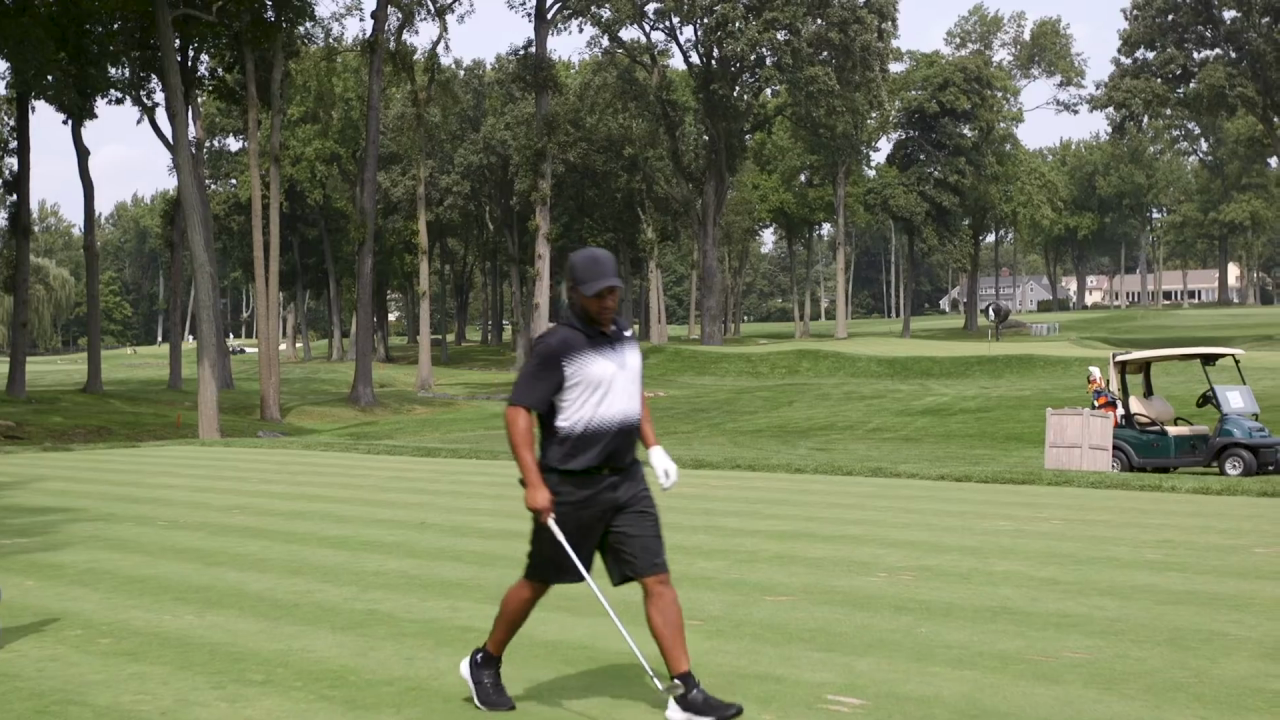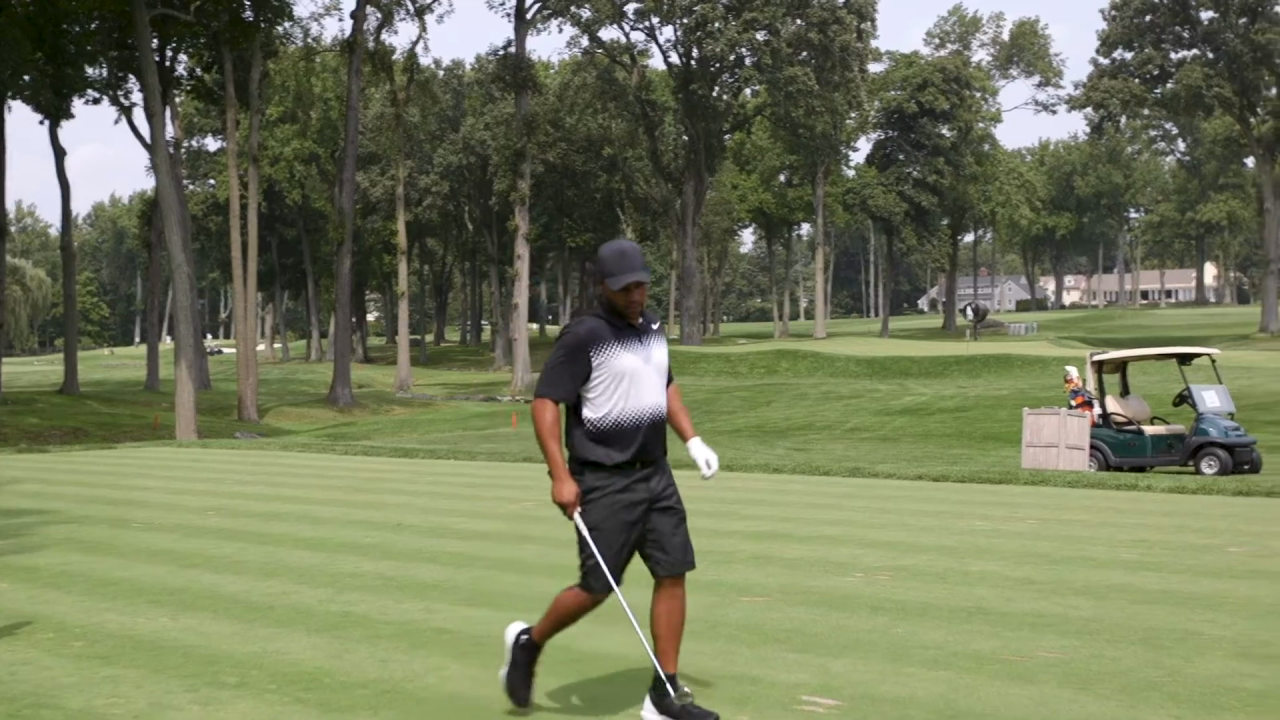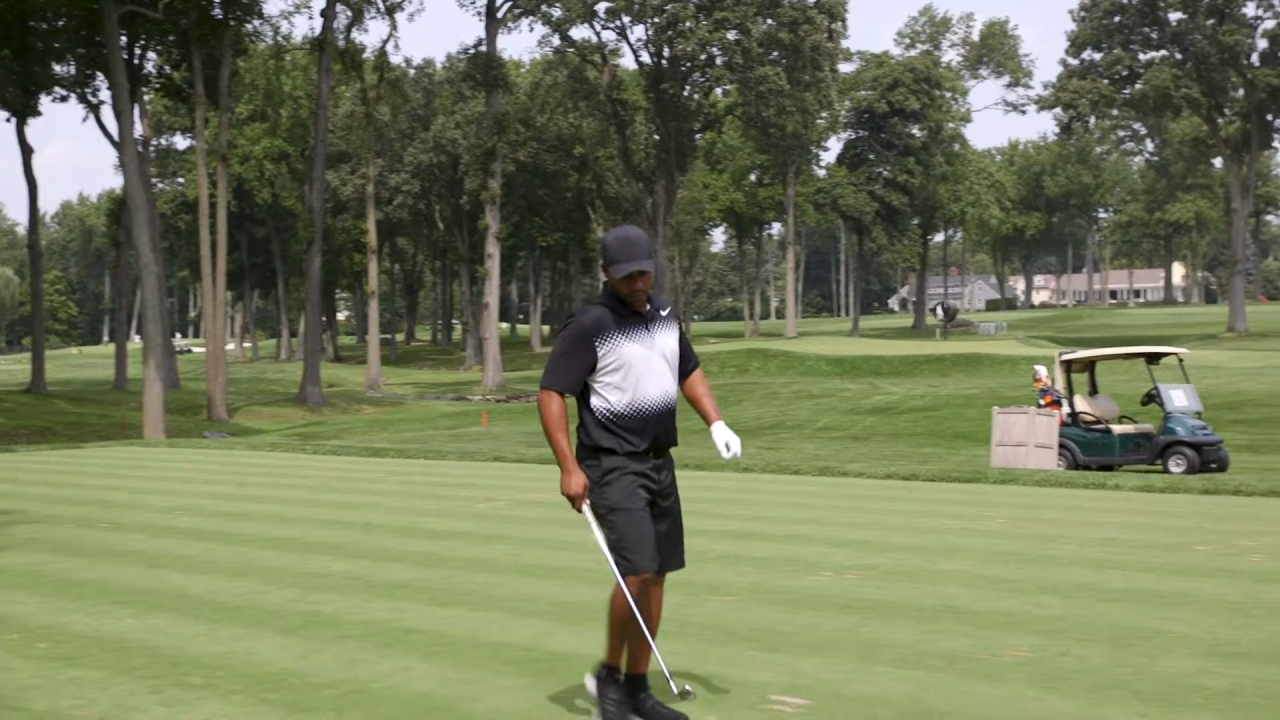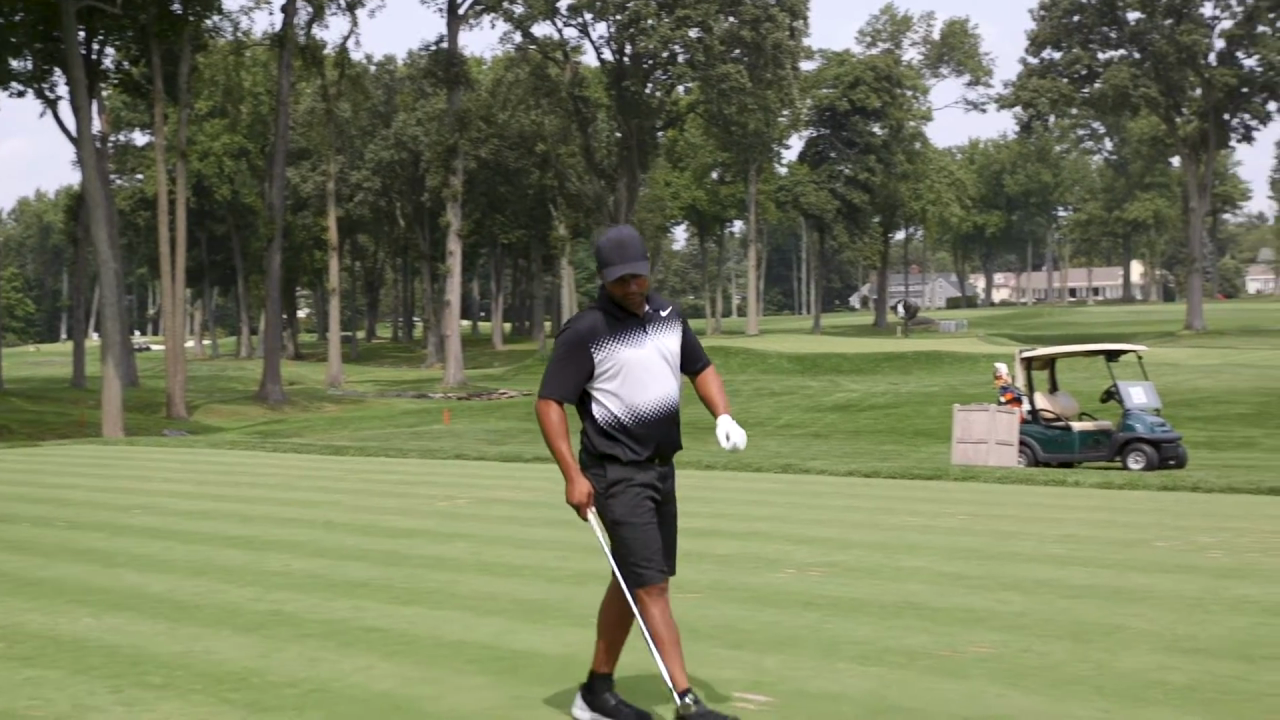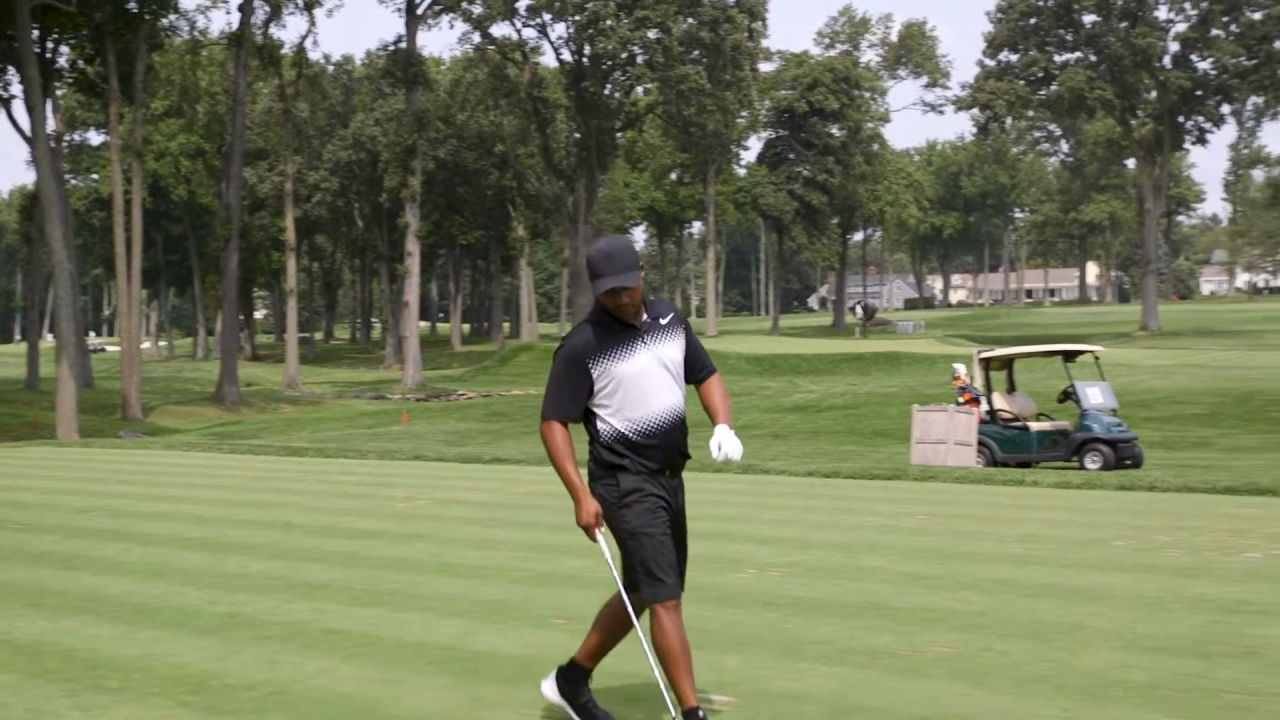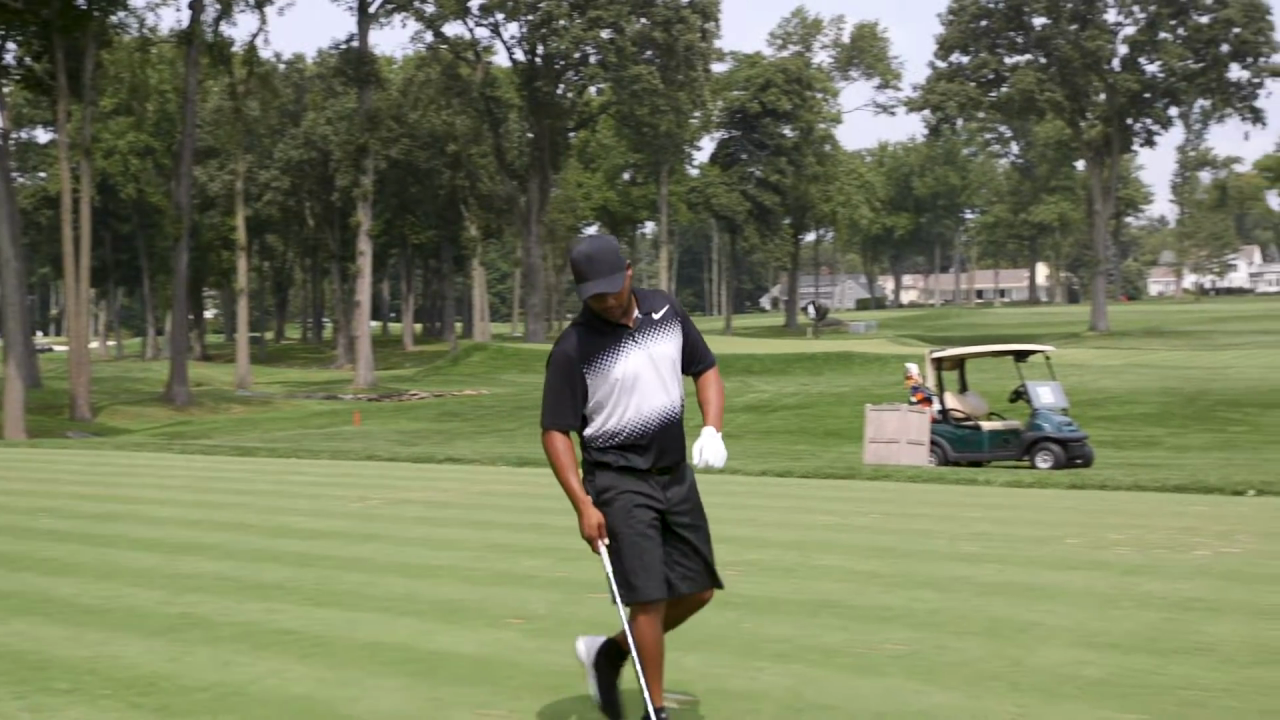
dt=0.3s
person 1, frame 1
left shoulder: (625, 334)
right shoulder: (555, 345)
right elbow: (518, 411)
left wrist: (654, 447)
right wrist: (534, 483)
left hip: (625, 480)
right hip: (572, 485)
left knee: (656, 578)
right knee: (538, 581)
right ankle: (484, 663)
person 1, frame 2
left shoulder: (653, 327)
right shoulder: (583, 336)
right elbow: (544, 403)
left wrist: (692, 439)
right wrist: (560, 475)
left hip: (655, 473)
right hip: (604, 479)
left knee: (672, 576)
right knee: (597, 587)
right ankle: (529, 642)
person 1, frame 3
left shoulder: (665, 314)
right shoulder: (589, 324)
left elbow: (689, 373)
right elbow: (550, 394)
left wrist: (716, 423)
right wrist: (569, 467)
left hip: (659, 462)
right hip: (612, 466)
left knee: (655, 576)
right knee: (637, 572)
right ankle: (609, 674)
person 1, frame 4
left shoulder: (667, 313)
right shoulder: (585, 330)
left elbow: (701, 368)
right elbow: (549, 402)
left wrist: (724, 416)
right wrist: (573, 475)
left hip: (660, 468)
right hip: (616, 474)
left knee: (630, 582)
right knee: (652, 586)
person 1, frame 5
left shoulder: (669, 318)
right shoulder: (582, 345)
left elbow: (706, 376)
right elbow: (553, 423)
left wrist: (723, 426)
right wrist: (580, 495)
left hip: (669, 478)
right hip: (625, 484)
left knee: (640, 594)
right knee: (665, 599)
left ankle: (570, 680)
person 1, frame 6
left shoulder: (667, 310)
right shoulder: (573, 348)
left elbow: (705, 370)
right elbow: (556, 432)
left wrist: (711, 430)
right wrist: (582, 505)
left hip: (676, 475)
right hip: (619, 483)
left knee: (698, 590)
right knee: (646, 600)
left ankle: (606, 653)
